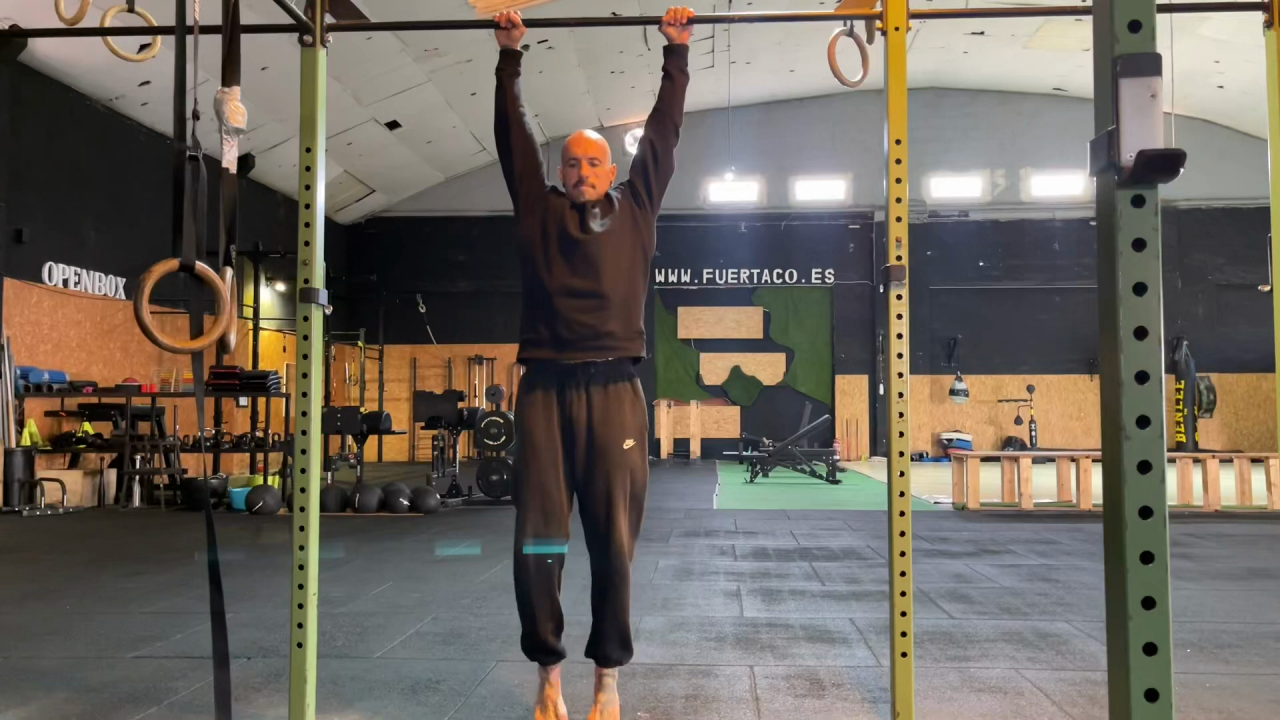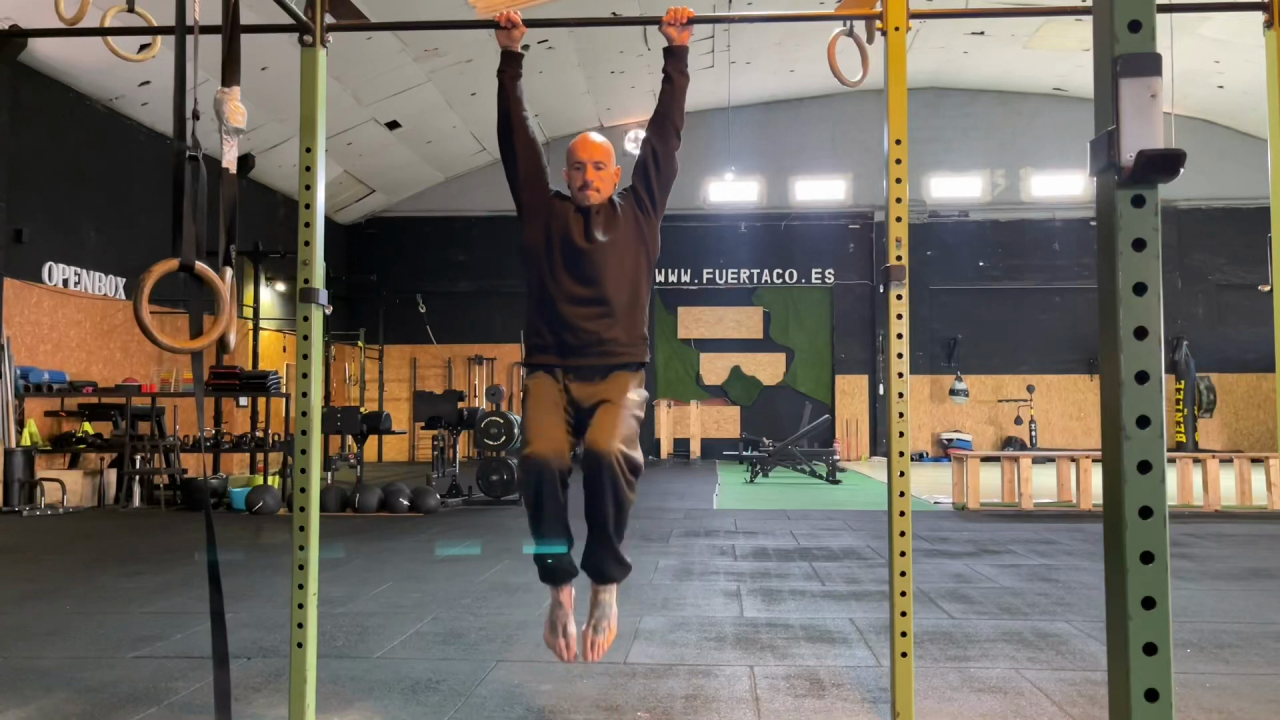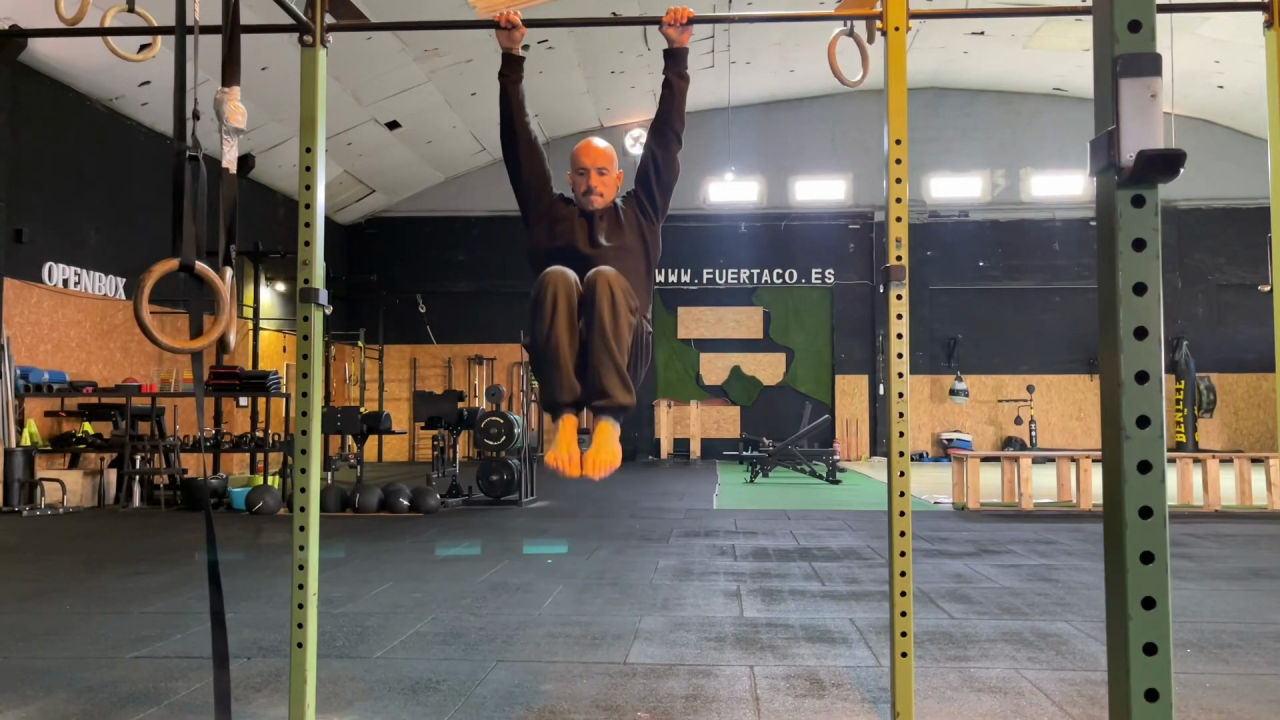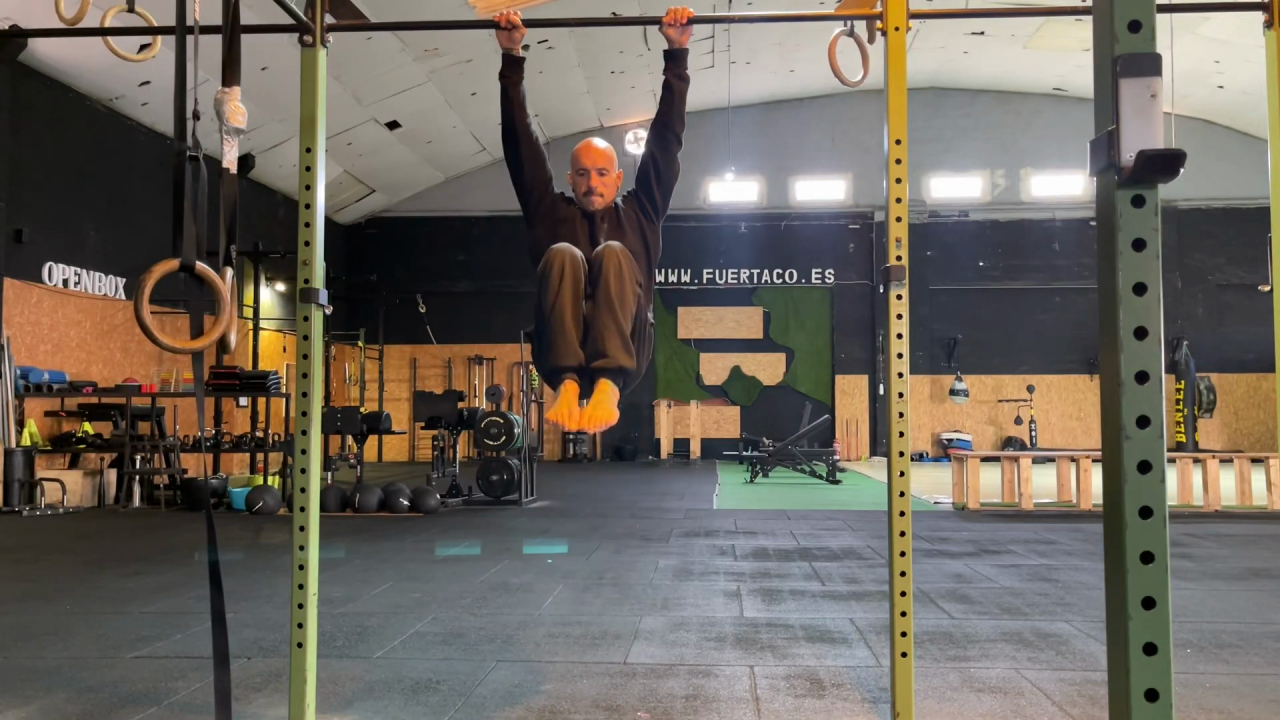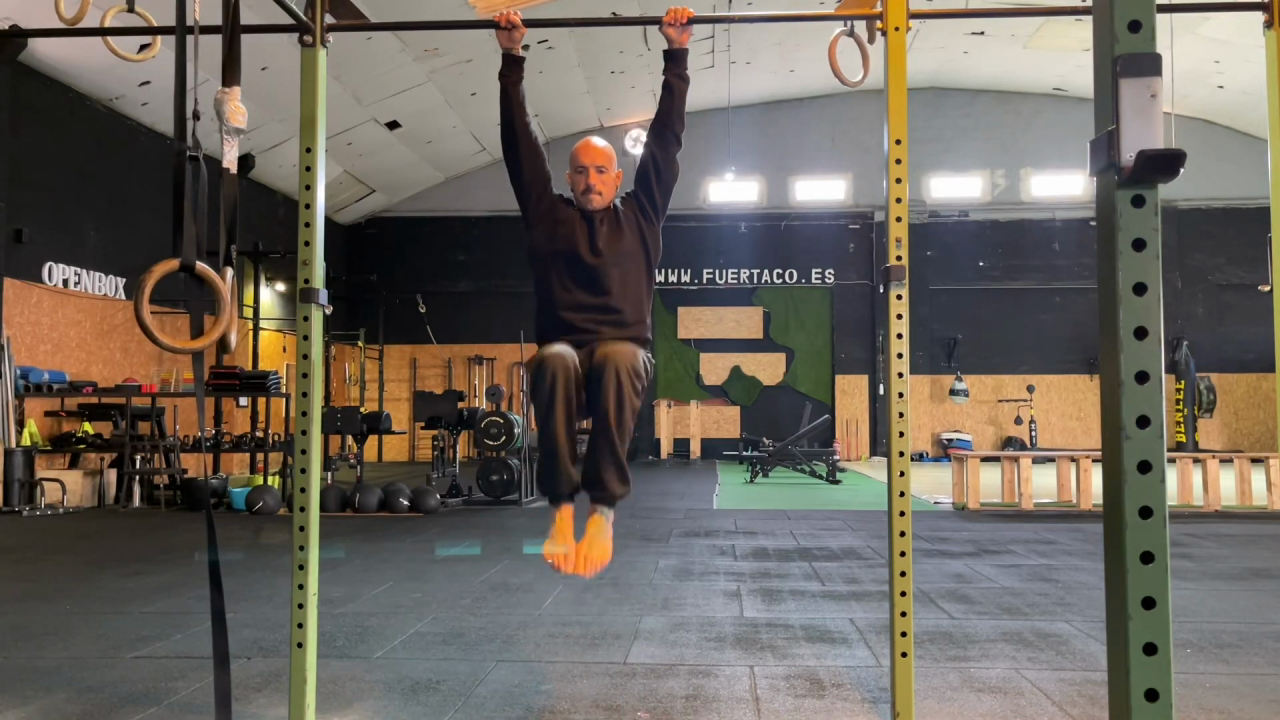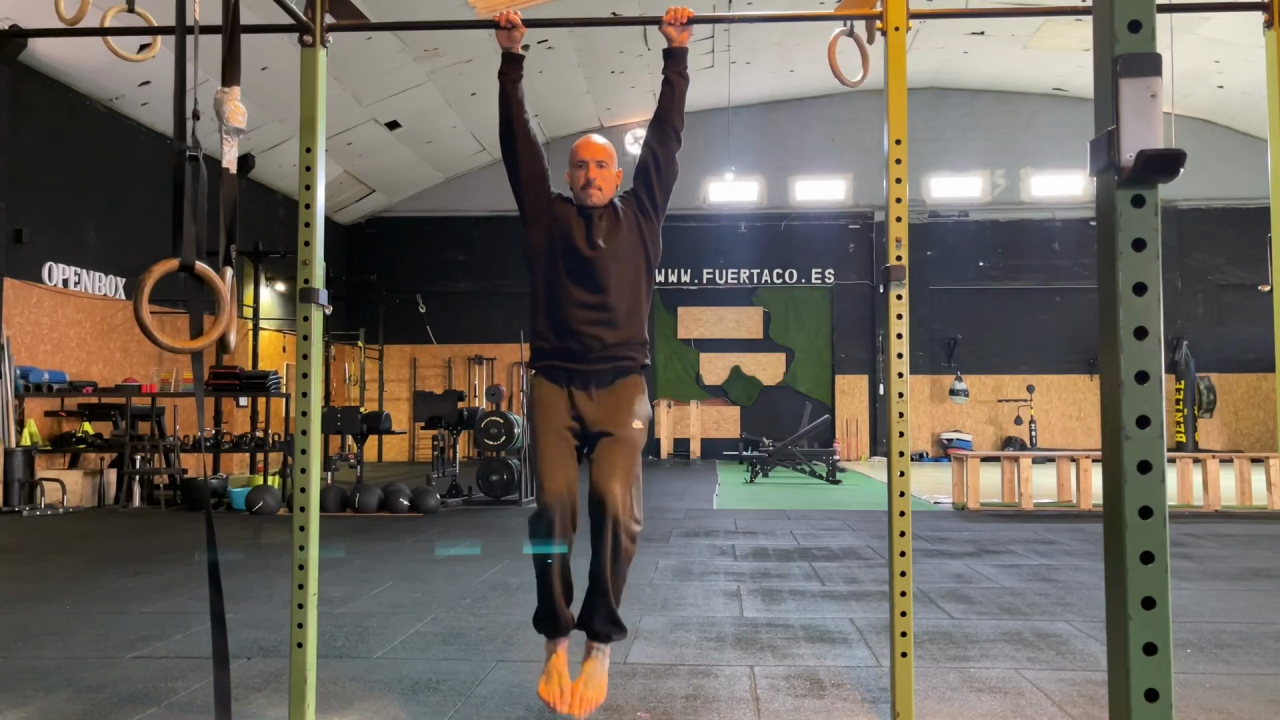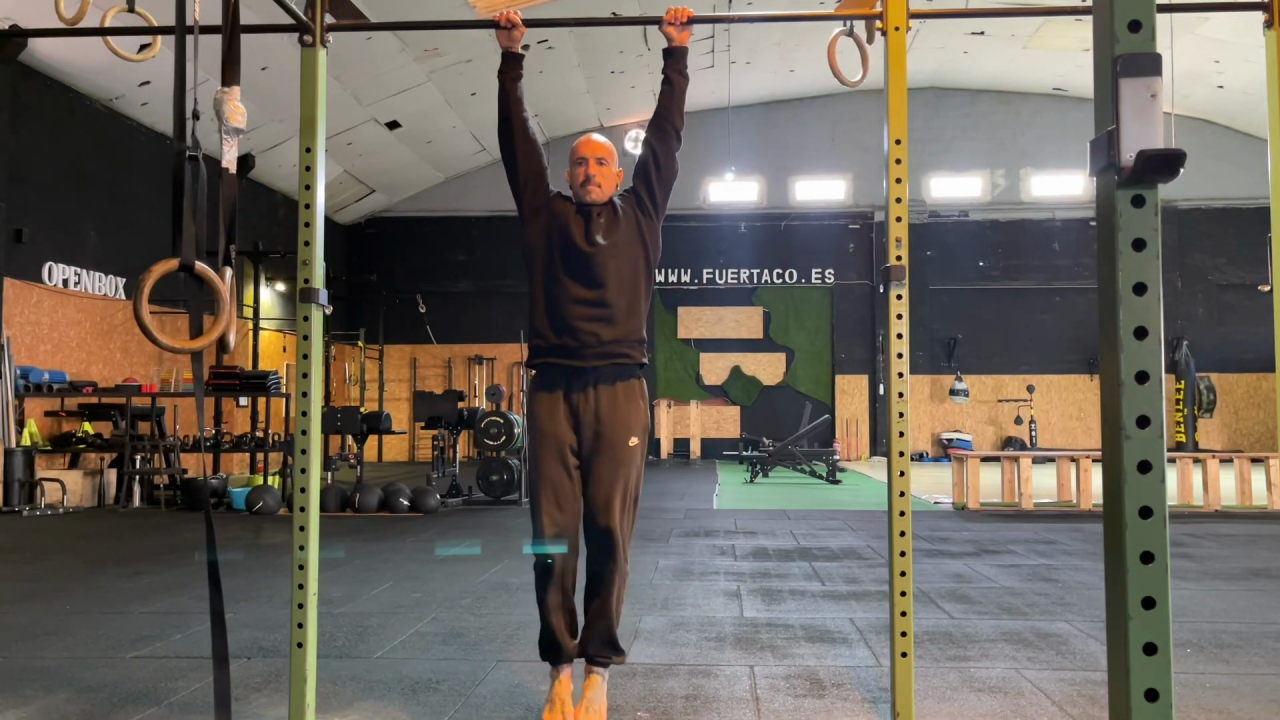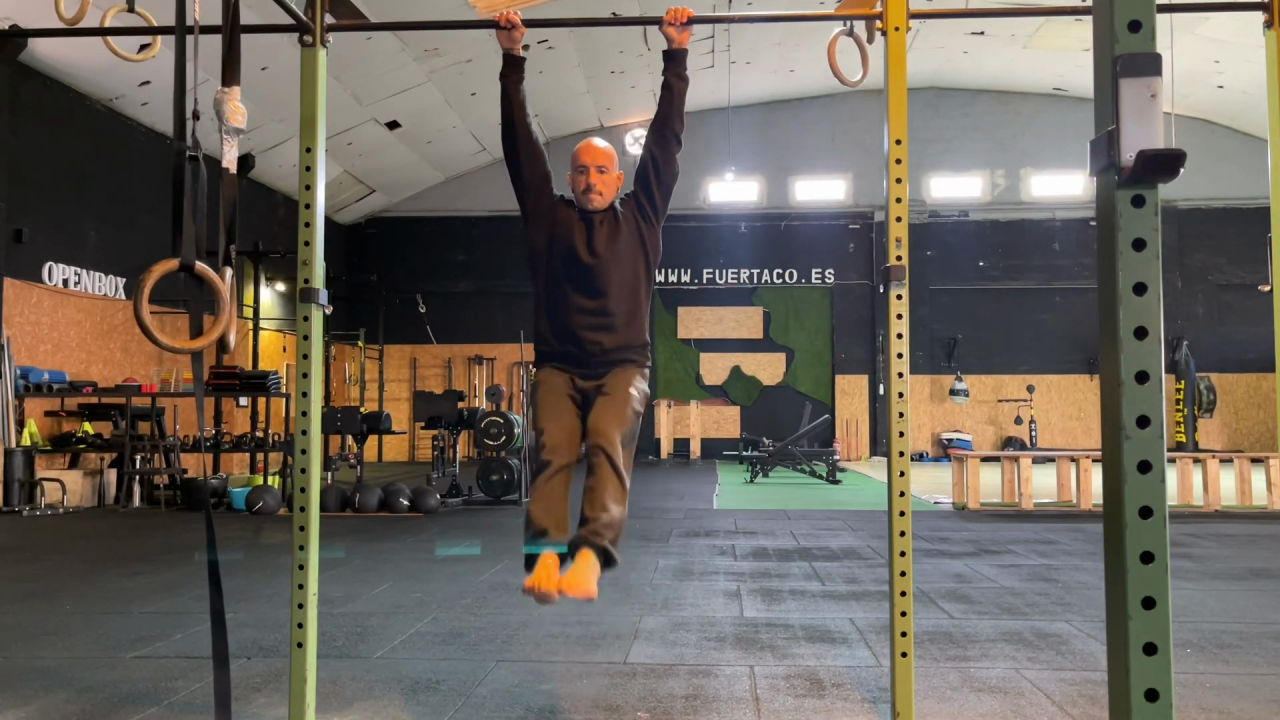
dt=0.3s
person 1, frame 1
left shoulder: (635, 208)
right shoulder: (538, 208)
left elbow: (663, 132)
right elbow: (512, 135)
left hip: (614, 387)
right hip: (546, 386)
left knee: (613, 540)
right knee: (540, 536)
person 1, frame 2
left shoulder: (638, 212)
right shoulder: (544, 212)
left elbow: (664, 137)
right elbow: (517, 139)
left wrist: (676, 53)
right wrist: (510, 57)
left hip: (616, 376)
right hip: (551, 375)
left knee: (605, 455)
right knee: (541, 460)
left ankle: (605, 584)
right ankle: (559, 588)
person 1, frame 3
left shoulder: (638, 216)
right shoulder: (550, 215)
left elbow: (665, 139)
right elbow: (519, 141)
left wrist: (676, 53)
right wrist: (512, 57)
left hip: (622, 354)
right hip: (563, 362)
left knee: (606, 280)
right knee: (556, 279)
left ankle: (608, 418)
right ankle: (566, 414)
person 1, frame 4
left shoulder: (640, 214)
right shoulder: (549, 214)
left elbow: (666, 140)
right elbow: (519, 141)
left wrist: (676, 54)
right wrist: (511, 57)
left hip: (626, 349)
right hip: (563, 351)
left knee: (612, 255)
right knee: (562, 256)
left ankle: (607, 381)
right ankle: (568, 382)
person 1, frame 5
left shoulder: (640, 212)
right shoulder: (547, 212)
left elbow: (666, 138)
right elbow: (518, 141)
left wrist: (676, 55)
right wrist: (511, 59)
left hip: (623, 350)
right hip: (563, 350)
left knee: (614, 372)
right knee: (555, 367)
left ankle: (601, 509)
right ankle: (562, 506)
person 1, frame 6
left shoulder: (639, 213)
right shoulder: (547, 214)
left elbow: (665, 138)
right elbow: (518, 142)
right wrist: (511, 59)
left hip: (622, 384)
right hip: (555, 384)
left knee: (615, 501)
right knee: (552, 501)
left ankle: (599, 645)
right ankle: (556, 640)
person 1, frame 7
left shoulder: (639, 212)
right shoulder: (545, 212)
left elbow: (665, 136)
right elbow: (517, 138)
left hip: (619, 386)
right hip: (554, 385)
left knee: (609, 529)
right knee: (553, 530)
person 1, frame 8
left shoulder: (639, 215)
right shoulder: (549, 215)
left elbow: (664, 141)
right elbow: (520, 142)
left wrist: (676, 56)
right wrist: (512, 58)
left hip: (621, 369)
right hip: (559, 371)
left knee: (610, 444)
right knee: (552, 454)
left ankle: (588, 557)
right ankle: (545, 560)
